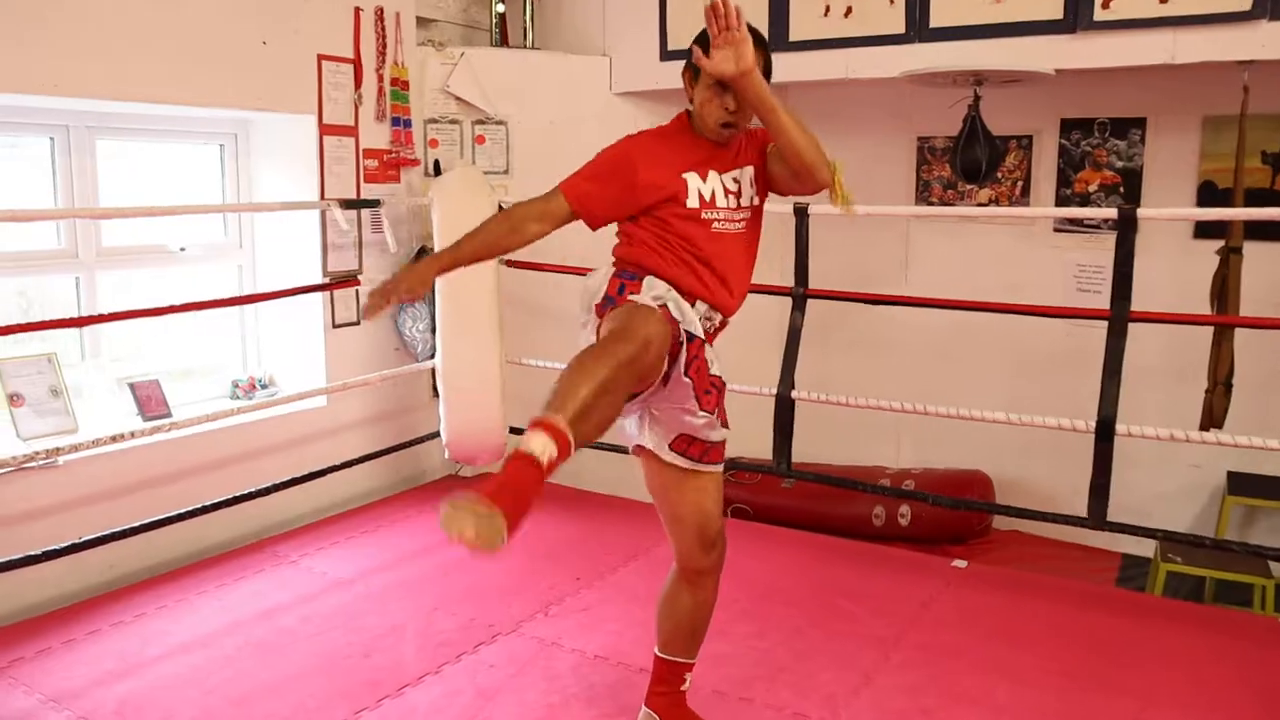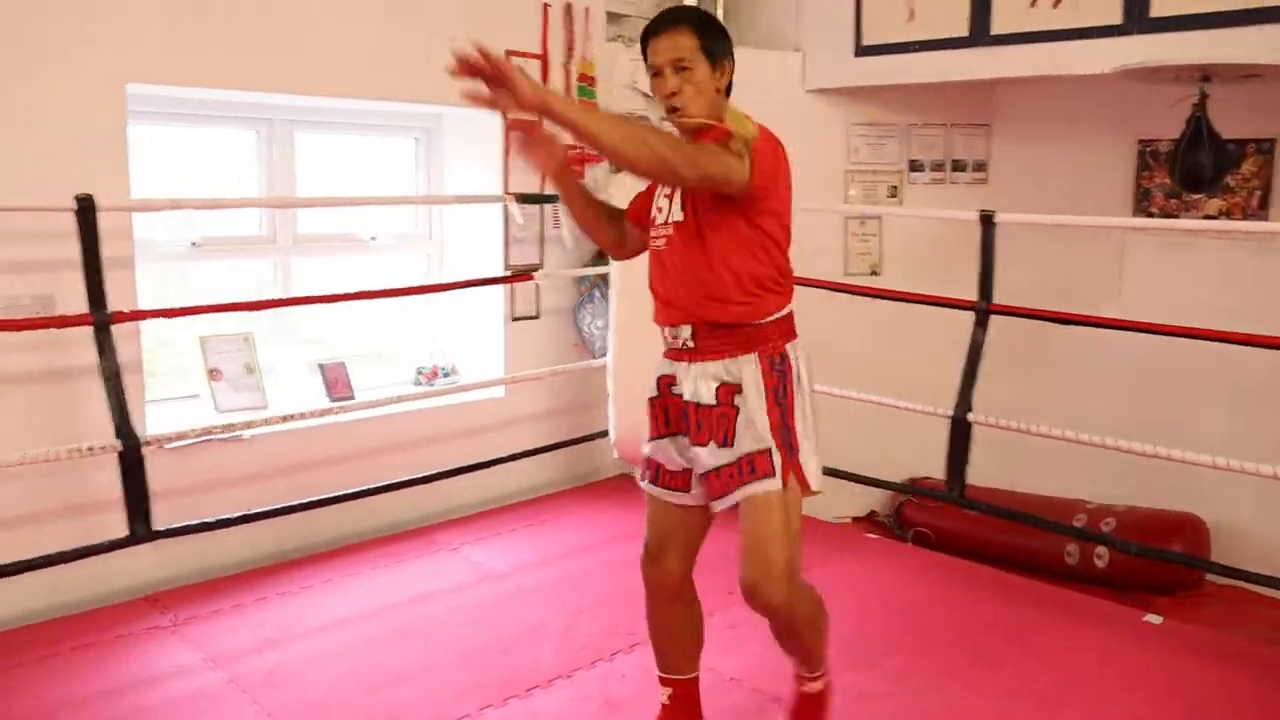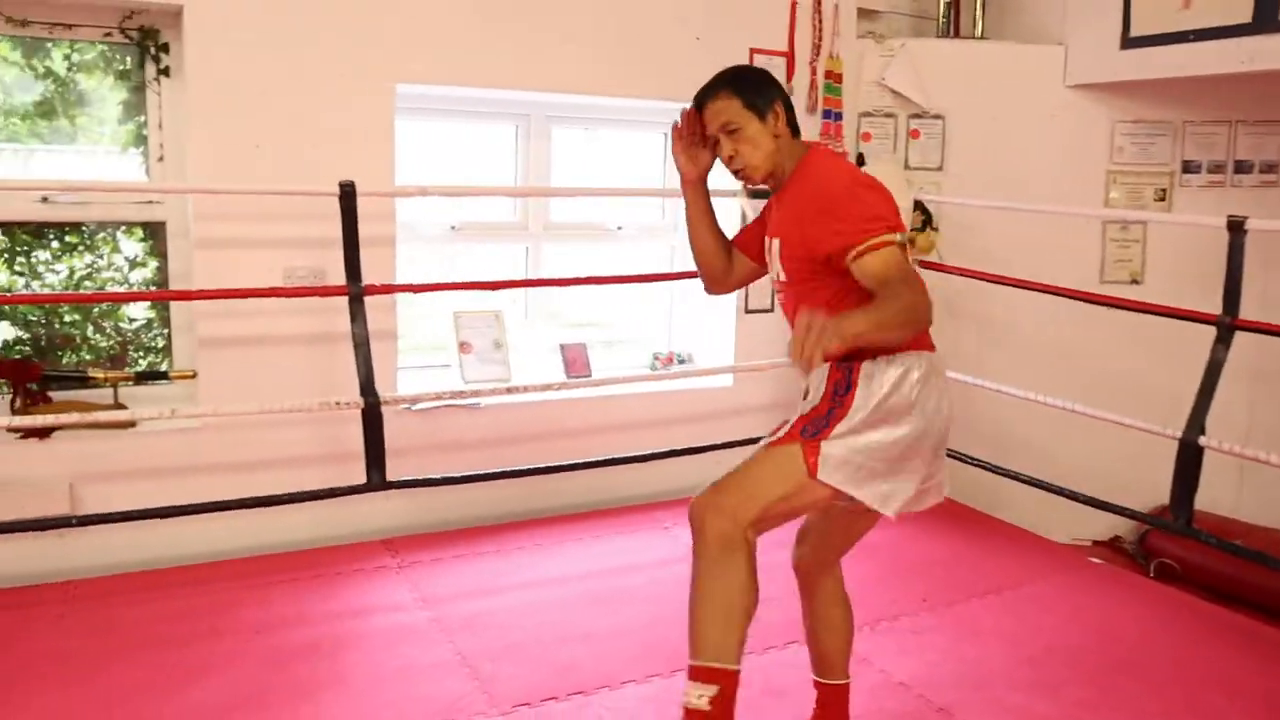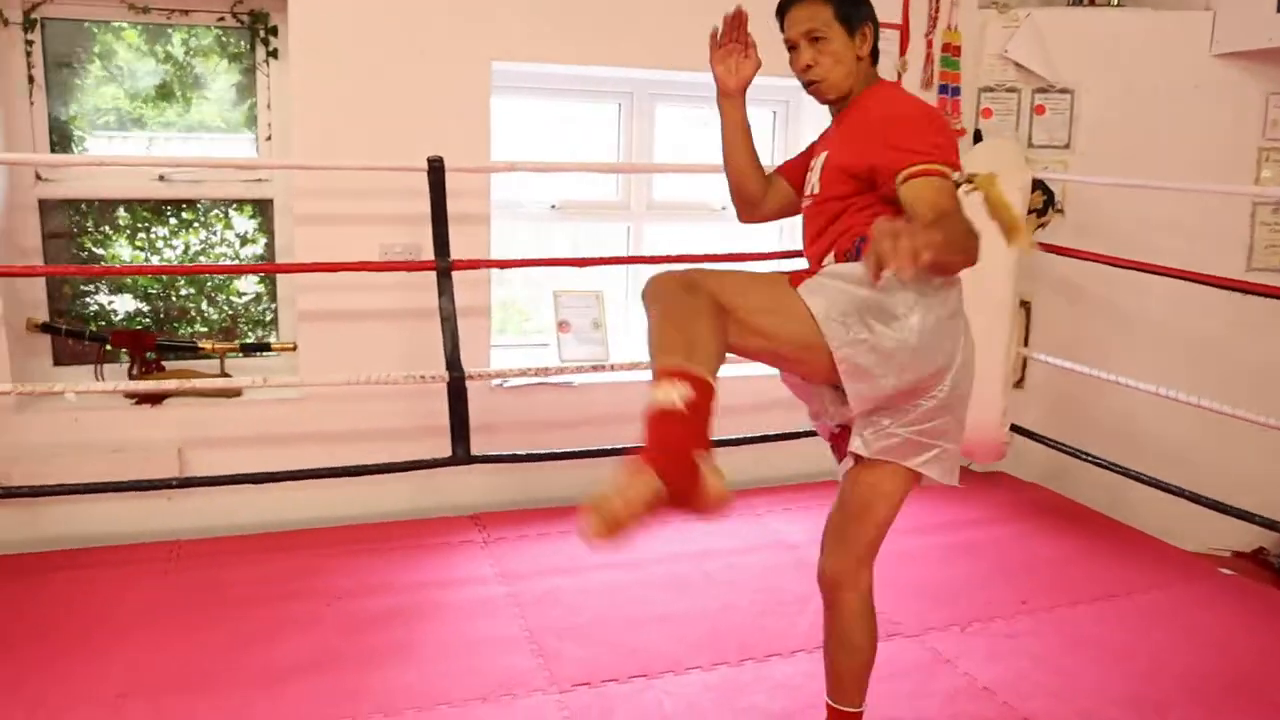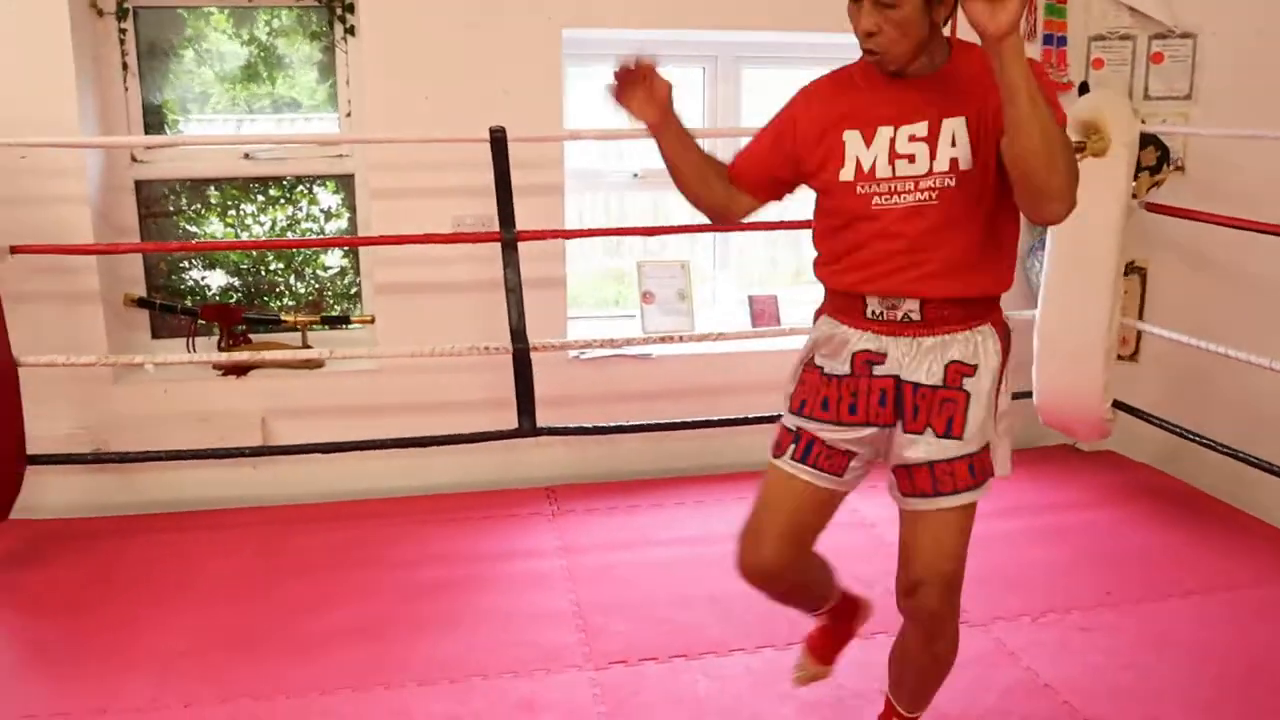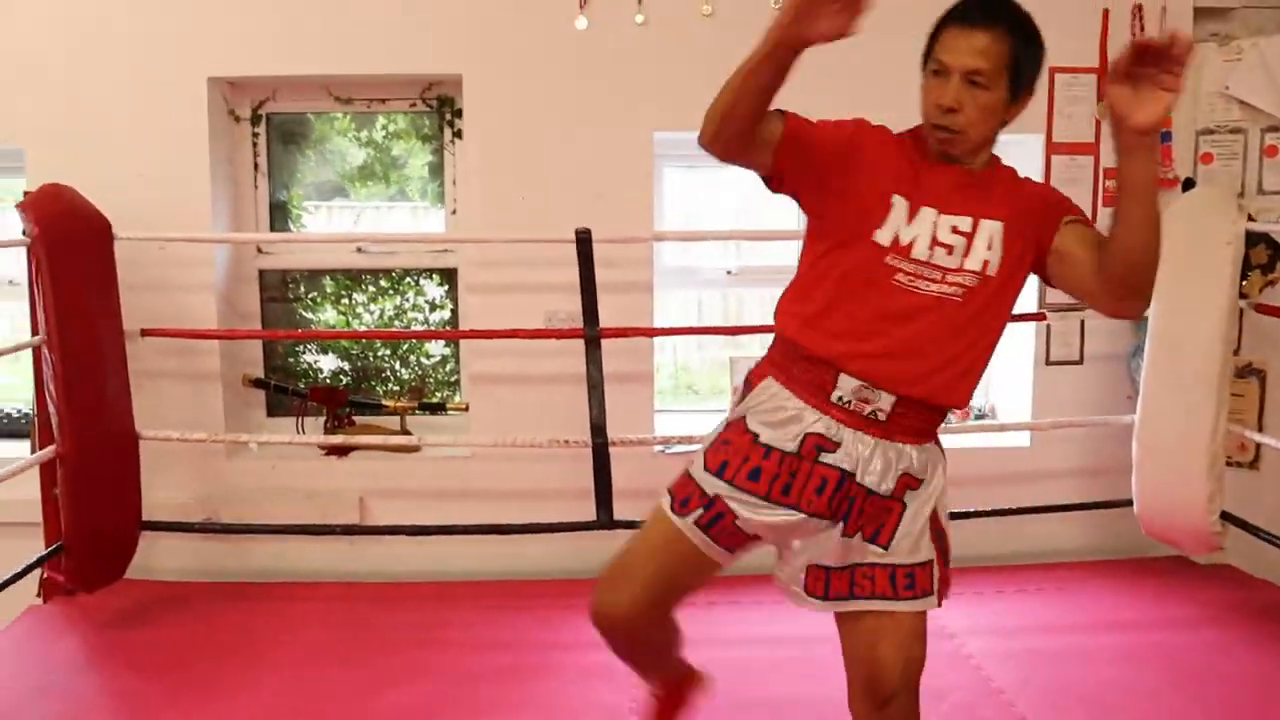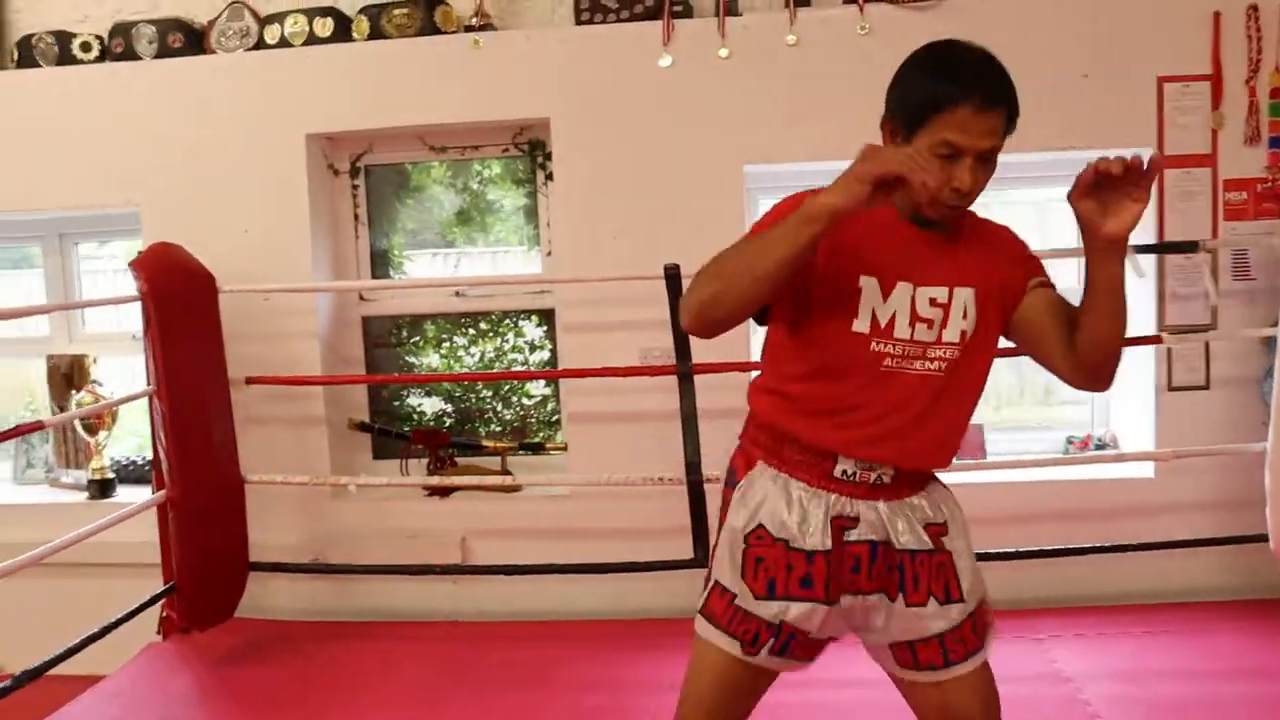
dt=0.7s
person 1, frame 1
left shoulder: (756, 150)
right shoulder: (644, 154)
left elbow: (818, 177)
right elbow: (538, 213)
left wrist: (753, 83)
right wrist: (435, 264)
left hip: (692, 357)
left knee: (703, 549)
right knee: (643, 338)
right ankle: (506, 487)
person 1, frame 2
left shoulder: (752, 147)
right shoulder: (676, 164)
left elbow: (666, 158)
right elbow: (620, 239)
left wrist: (543, 100)
right wrist: (548, 150)
left hip: (752, 374)
right hip: (689, 380)
left knee: (771, 584)
right knee: (665, 567)
person 1, frame 3
left shoulder: (835, 190)
right shoulder: (785, 202)
left elbow: (911, 306)
right elbow: (719, 277)
left wrist: (841, 328)
right wrist: (694, 182)
left hip: (882, 388)
right hip: (865, 395)
left knee: (717, 516)
right knee: (814, 559)
person 1, frame 4
left shoulder: (900, 120)
right shoulder: (837, 140)
left elbow: (957, 238)
right elbow: (754, 203)
left wrist: (903, 240)
right wrist: (733, 99)
left hip: (889, 310)
right hip: (921, 359)
left knee: (676, 293)
right knee: (844, 565)
left ankle: (672, 459)
person 1, frame 5
left shoulder: (1012, 84)
right shoulder: (823, 102)
left elbow: (1049, 202)
right elbow: (727, 200)
right wrist: (662, 123)
left hip: (951, 362)
right hip: (848, 349)
left knee: (929, 596)
right knee: (765, 559)
right ankle: (837, 610)
person 1, frame 6
left shoulder: (1032, 208)
right shoulder: (854, 153)
left elbow: (1120, 295)
right elbow: (722, 137)
left wrist: (1132, 141)
left hip: (885, 465)
right hip: (784, 420)
right knee: (622, 609)
person 1, frame 7
left shoulder: (996, 255)
right shoulder: (812, 225)
left elbow: (1089, 370)
right elbow: (701, 314)
left wrist: (1104, 246)
right wrist: (827, 206)
left hip: (908, 518)
right hip: (789, 503)
